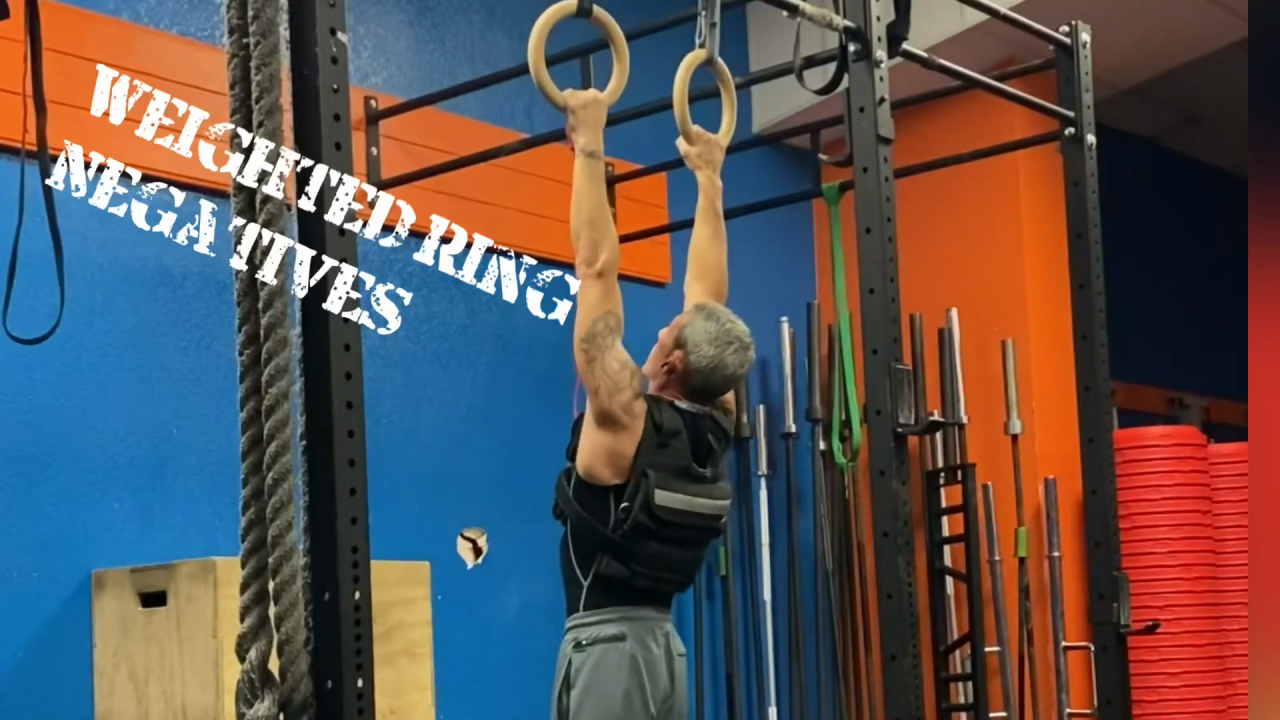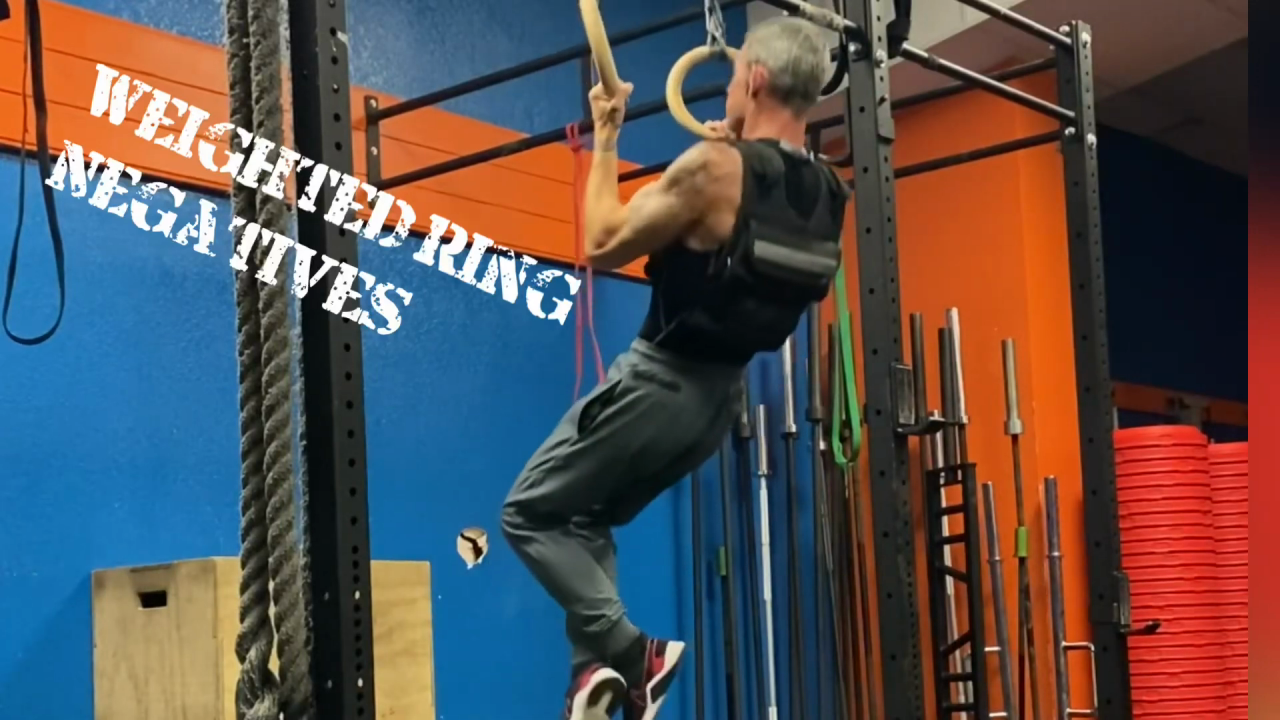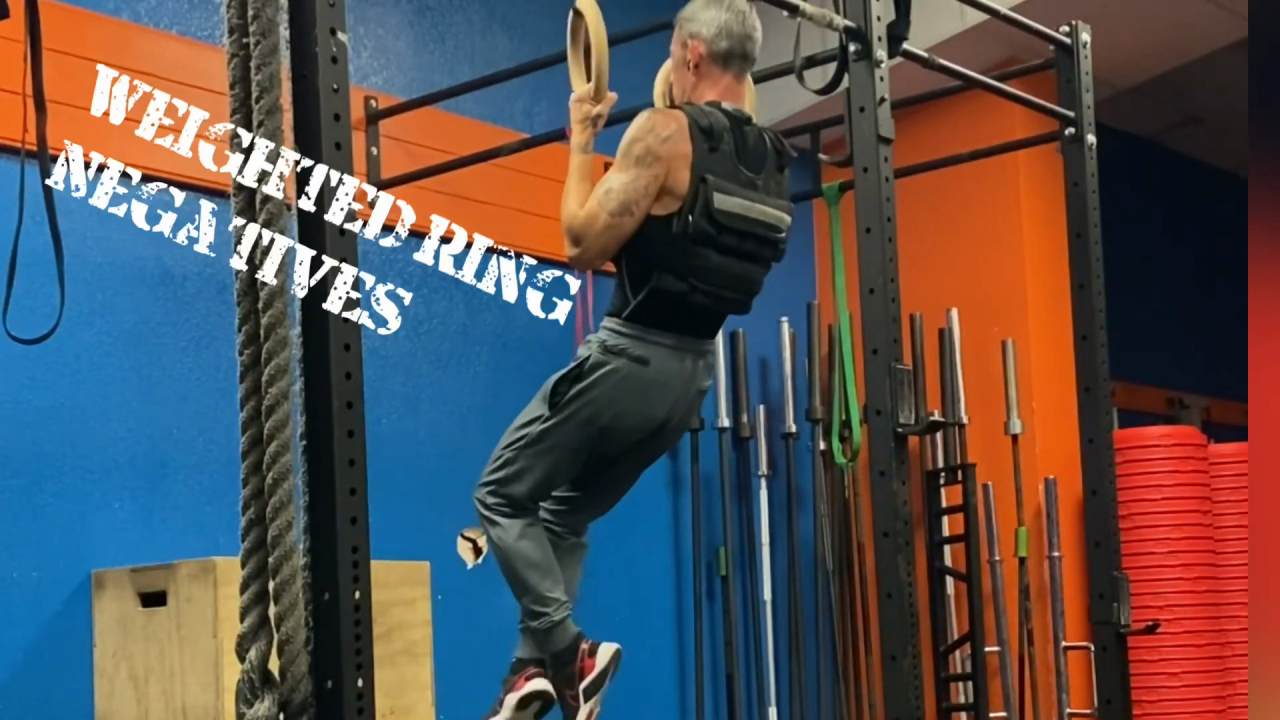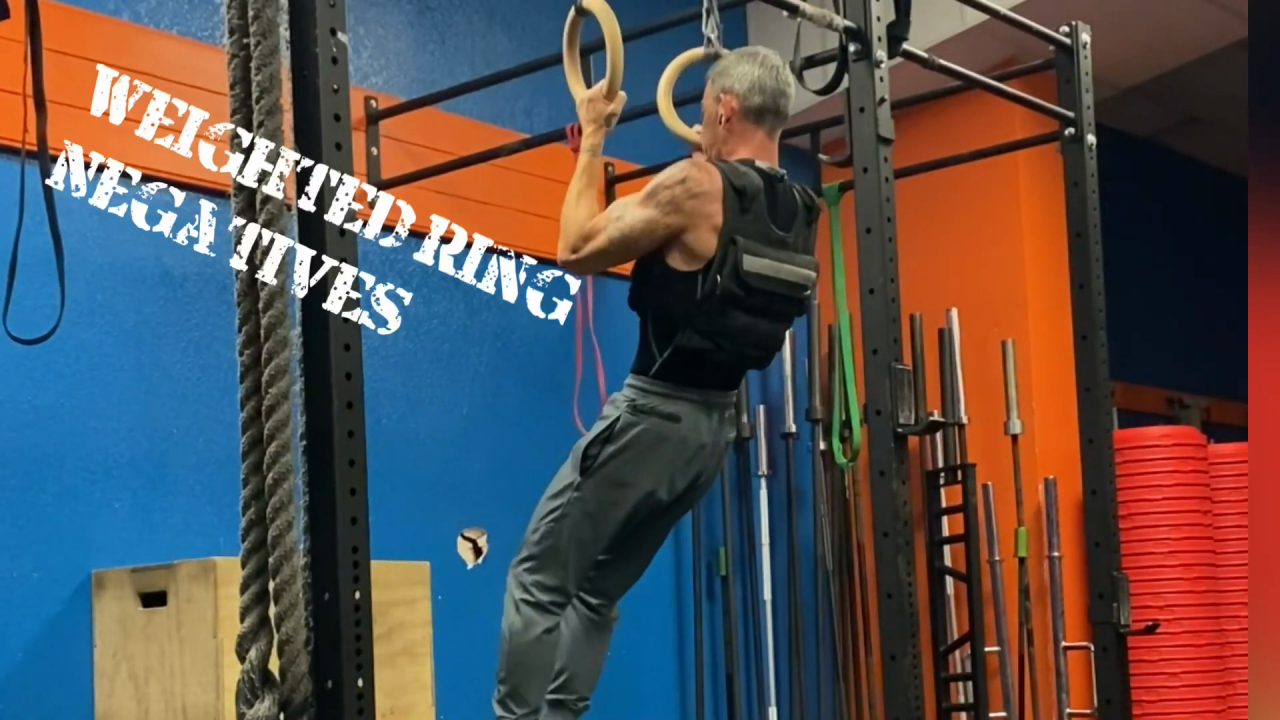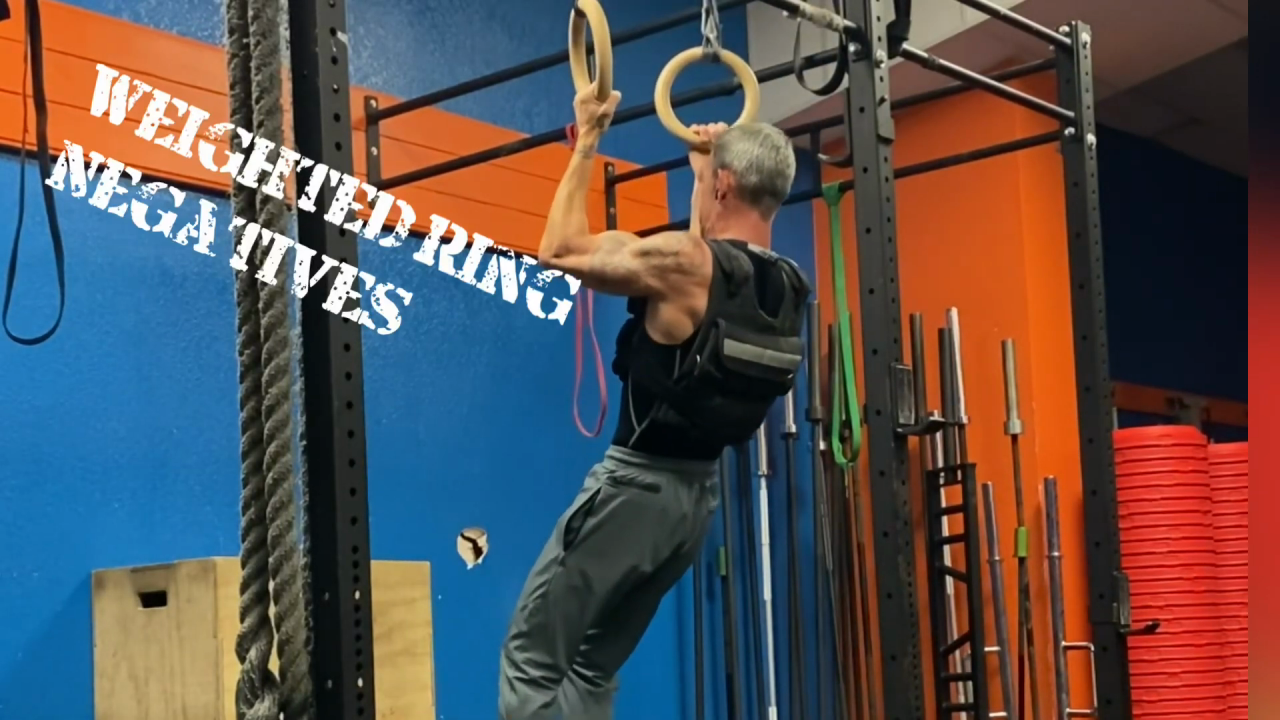
dt=1s
person 1, frame 1
left shoulder: (623, 420)
right shoulder: (716, 426)
left elbow: (597, 268)
right elbow: (709, 297)
left wrist: (588, 143)
right wrist: (708, 177)
left hip: (606, 646)
right hip: (662, 645)
person 1, frame 2
left shoulder: (715, 169)
right shoulder: (828, 197)
left elbow: (602, 243)
left wrist: (605, 139)
left hip: (658, 383)
right hip: (719, 395)
left knee: (530, 514)
right knee: (585, 520)
left ankle: (628, 654)
person 1, frame 3
left shoulder: (665, 131)
right shoulder: (770, 162)
left elbow: (583, 244)
left wrist: (581, 140)
left hip: (628, 358)
right hip: (690, 370)
left knee: (503, 497)
right knee: (565, 511)
left ankle: (565, 651)
person 1, frame 4
left shoulder: (697, 185)
right shoulder: (798, 212)
left elbow: (576, 249)
left wrist: (592, 138)
left hip: (652, 415)
right hip: (713, 422)
left knee: (539, 582)
right knee: (596, 591)
person 1, frame 5
left shoulder: (686, 262)
right shoulder: (788, 288)
left elbow: (558, 250)
left wrist: (587, 141)
right wrist: (702, 170)
left hip: (634, 487)
right hip: (696, 493)
left knee: (532, 660)
right knee: (593, 668)
